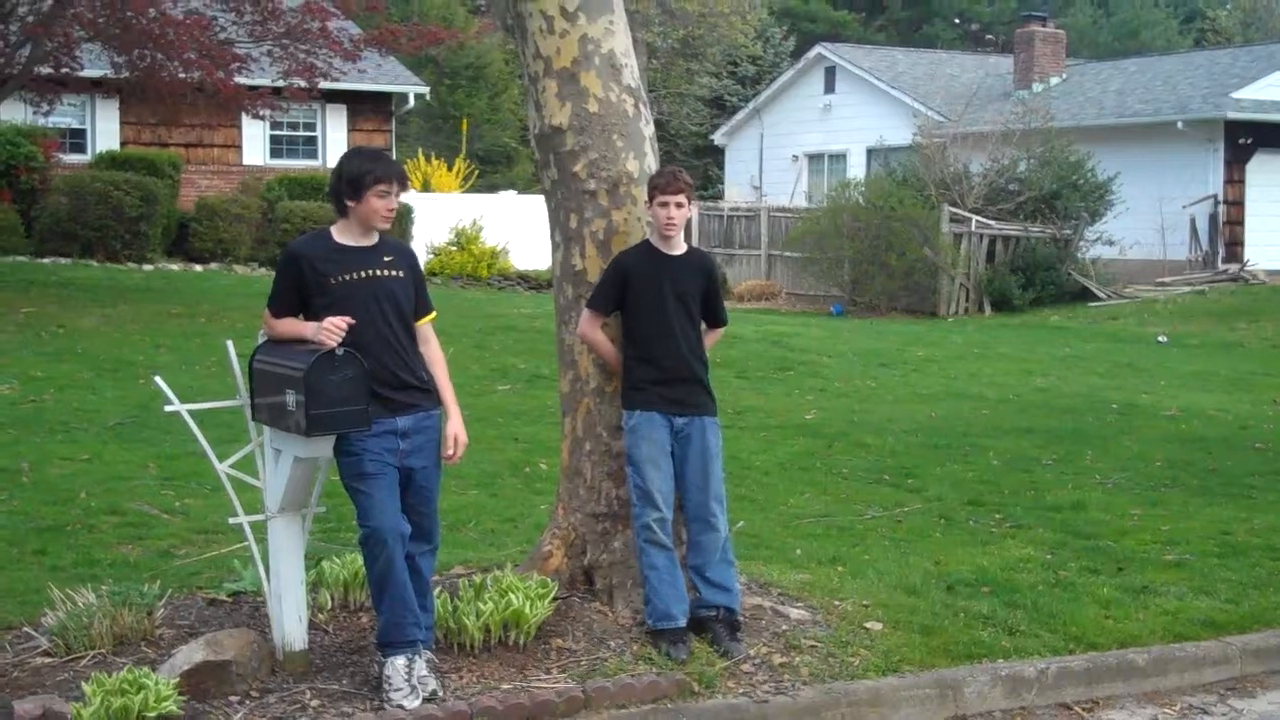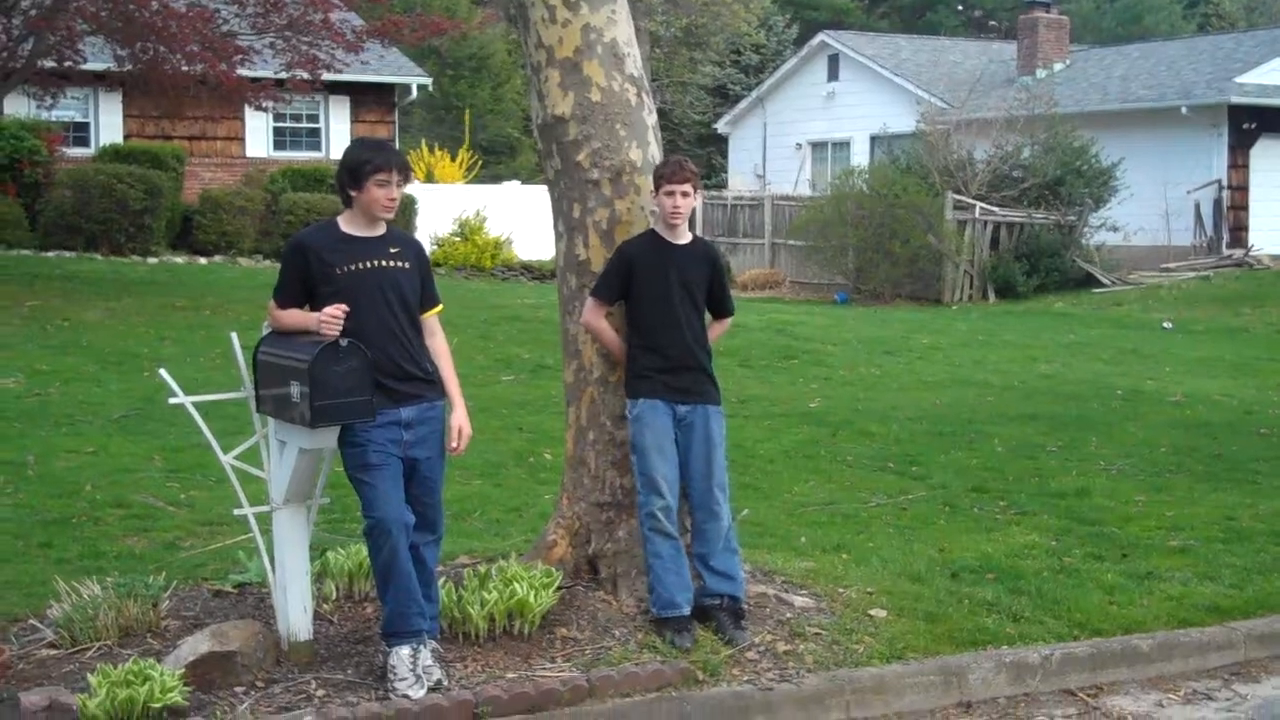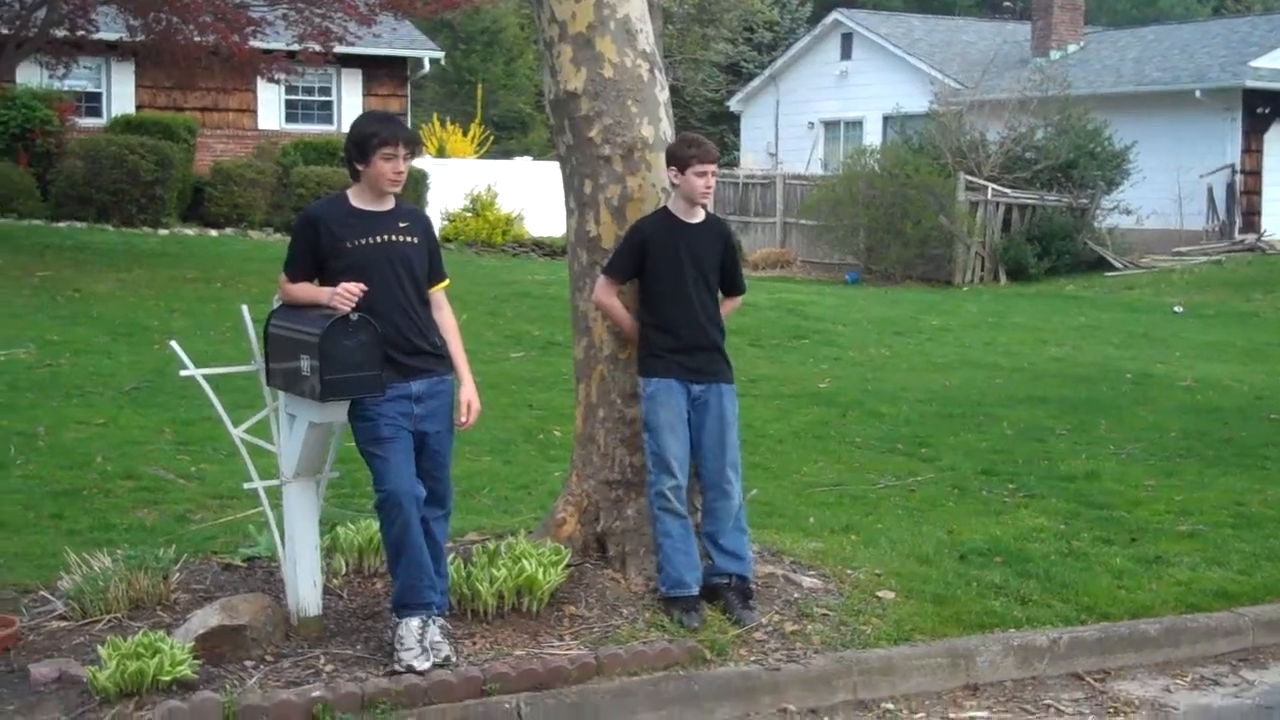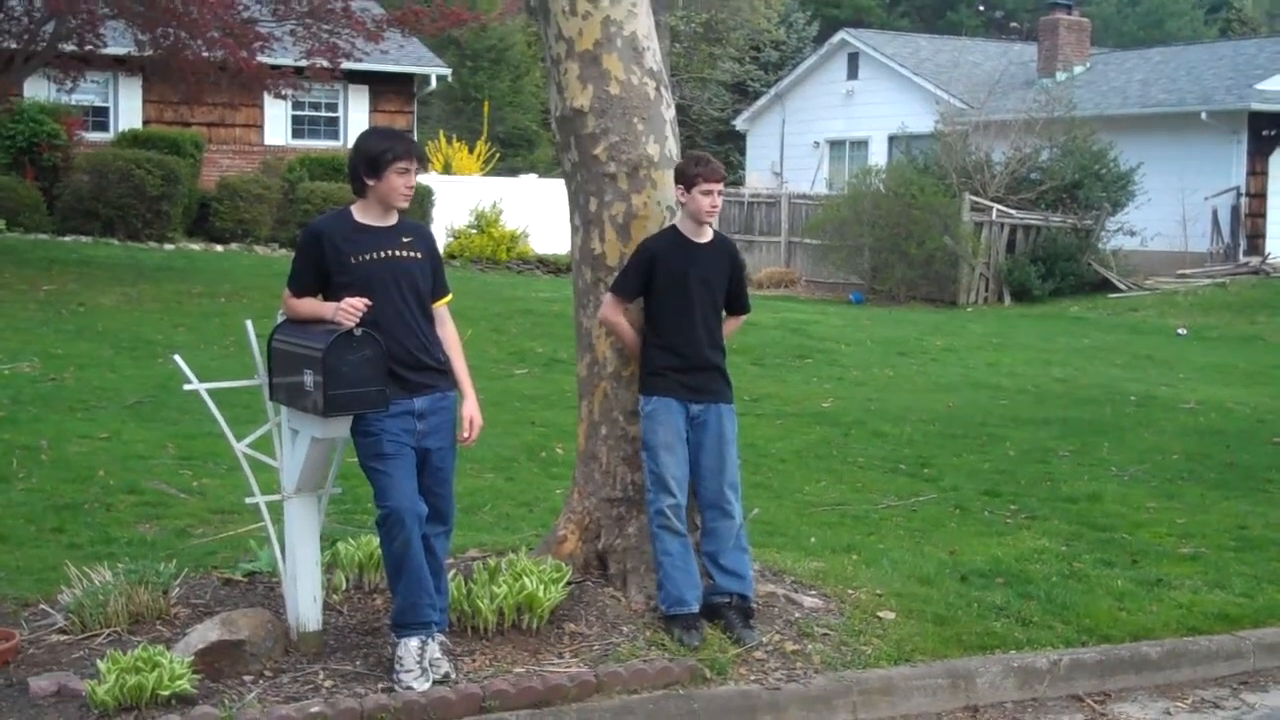
dt=0.4s
person 1, frame 1
left shoulder: (401, 256)
right shoulder: (305, 255)
right elbow: (273, 323)
left wrist: (452, 411)
right wrist: (314, 329)
left hip: (420, 418)
right hip: (362, 425)
left knee: (421, 536)
right knee: (384, 532)
left ankle: (416, 646)
right ankle: (402, 650)
person 1, frame 2
left shoulder: (409, 248)
right shoulder: (311, 246)
left elbow: (432, 330)
right elbow: (278, 315)
left wrist: (457, 404)
right wrist: (314, 320)
left hip: (425, 409)
right hip: (367, 417)
left knee: (425, 527)
right knee: (388, 524)
left ankle: (421, 637)
right ankle: (407, 641)
person 1, frame 3
left shoulder: (416, 222)
right shoulder: (321, 220)
right elbow: (289, 288)
left wrist: (466, 379)
right wrist: (329, 295)
left hip: (434, 383)
right hip: (376, 389)
left knee: (434, 501)
right knee: (400, 496)
left ankle: (431, 613)
right ankle: (416, 613)
person 1, frame 4
left shoulder: (420, 237)
right shoulder: (326, 234)
right elbow: (293, 303)
left wrist: (467, 393)
right wrist: (332, 309)
left hip: (437, 398)
right hip: (379, 405)
left knee: (436, 517)
right knee: (401, 513)
left ankle: (430, 630)
right ankle: (415, 632)
person 2, frame 1
left shoulder: (701, 266)
right shoulder: (629, 264)
right elbow: (588, 327)
left wrist: (686, 363)
right wrist: (630, 370)
left hip: (697, 406)
right hip: (646, 408)
left knee: (708, 512)
right knee: (654, 517)
left ankle: (717, 609)
right ankle: (667, 620)
person 2, frame 2
left shoulder: (706, 255)
right shoulder: (634, 253)
left elbow: (722, 318)
right elbow: (592, 316)
left wrist: (691, 352)
right wrist: (635, 359)
left hip: (701, 394)
right hip: (650, 396)
left knee: (712, 501)
right knee: (659, 505)
left ankle: (722, 598)
right ankle: (672, 608)
person 2, frame 3
left shoulder: (719, 232)
right shoulder: (647, 231)
right elbow: (603, 294)
left wrist: (703, 330)
right wrist: (647, 337)
left hip: (714, 372)
right hip: (663, 375)
left knee: (724, 480)
right knee: (670, 484)
left ankle: (731, 578)
right ankle: (681, 587)
person 2, frame 4
left shoulder: (726, 252)
right shoulder: (656, 249)
right elbow: (610, 312)
left wrist: (703, 349)
right wrist: (651, 357)
left hip: (714, 392)
right hip: (663, 394)
left knee: (724, 499)
right knee: (669, 502)
left ankle: (732, 597)
right ankle: (681, 606)
